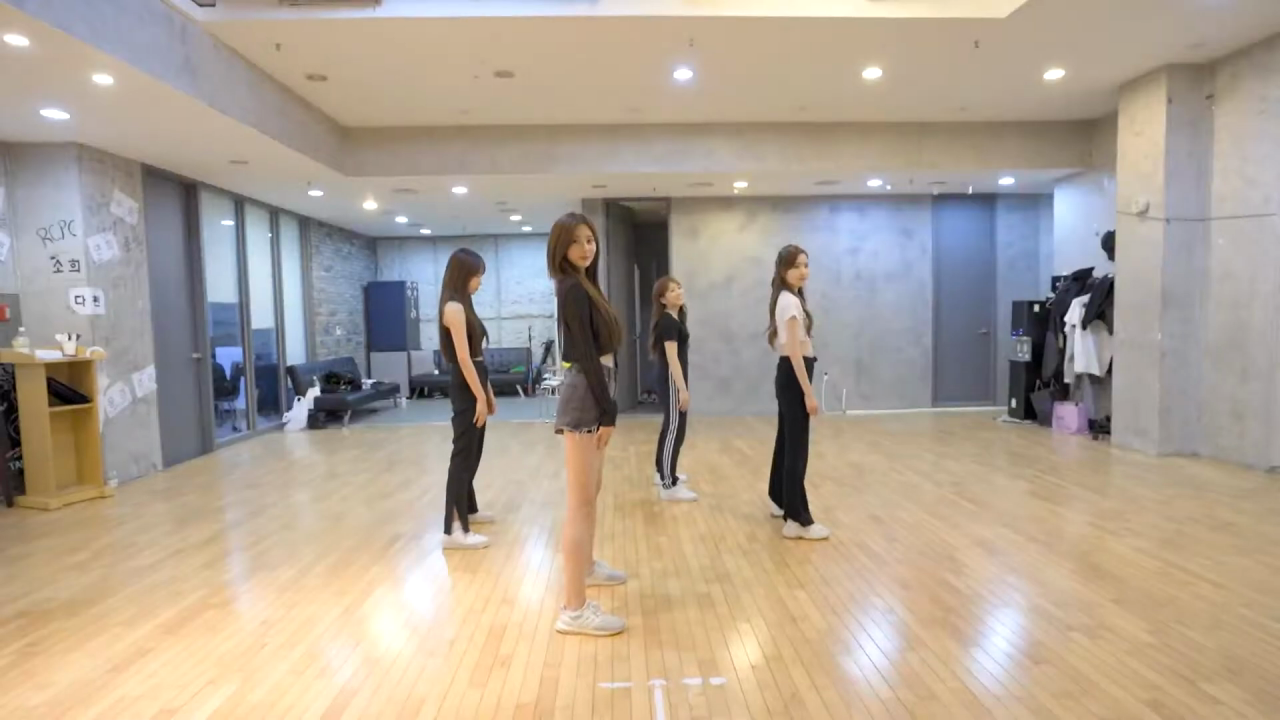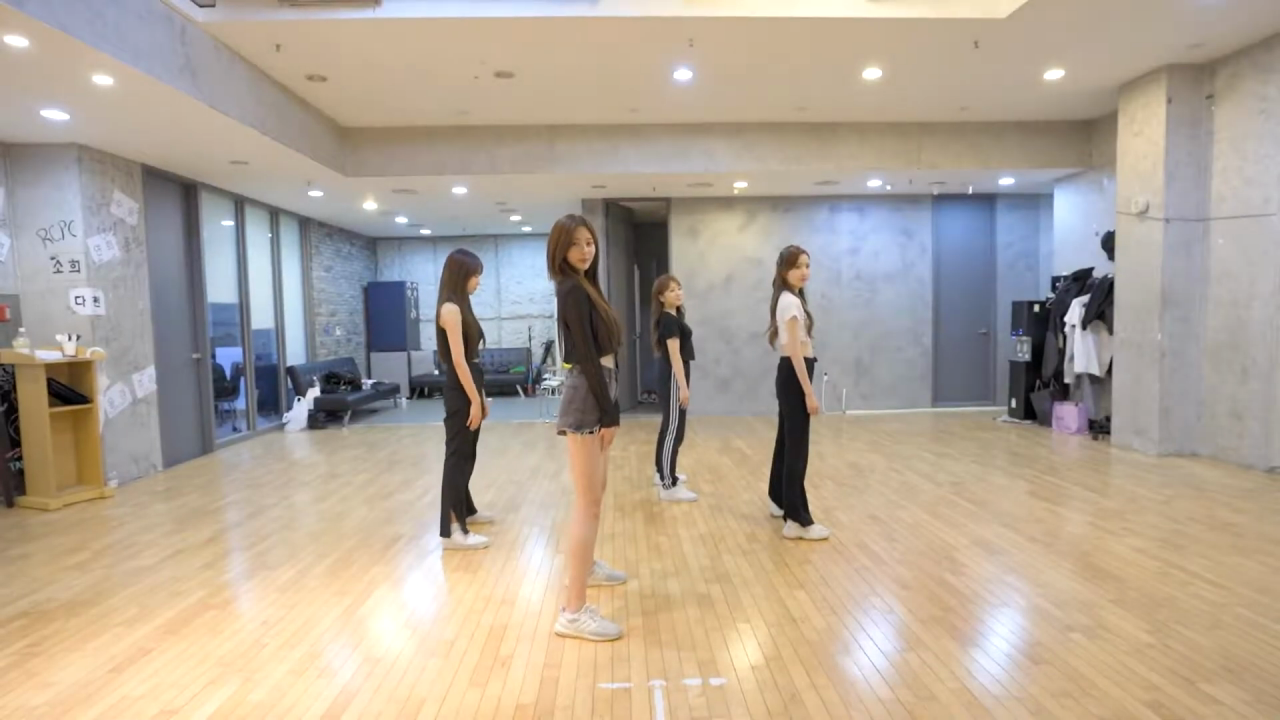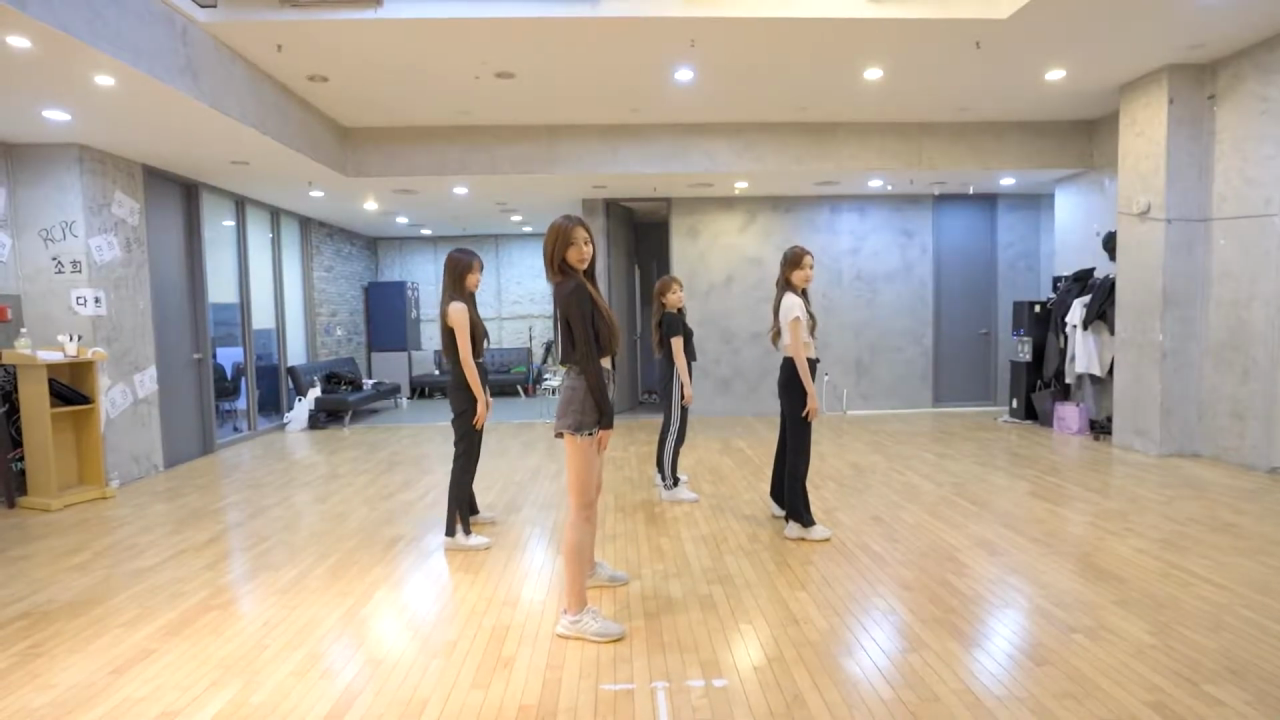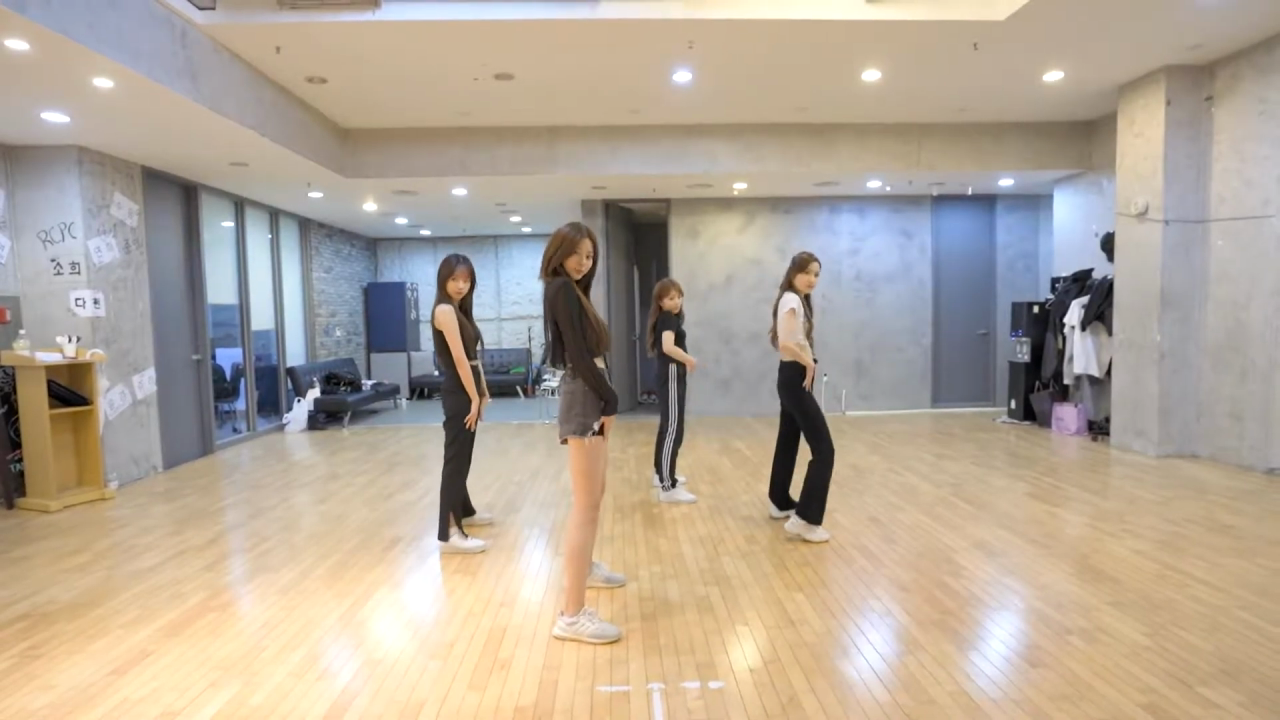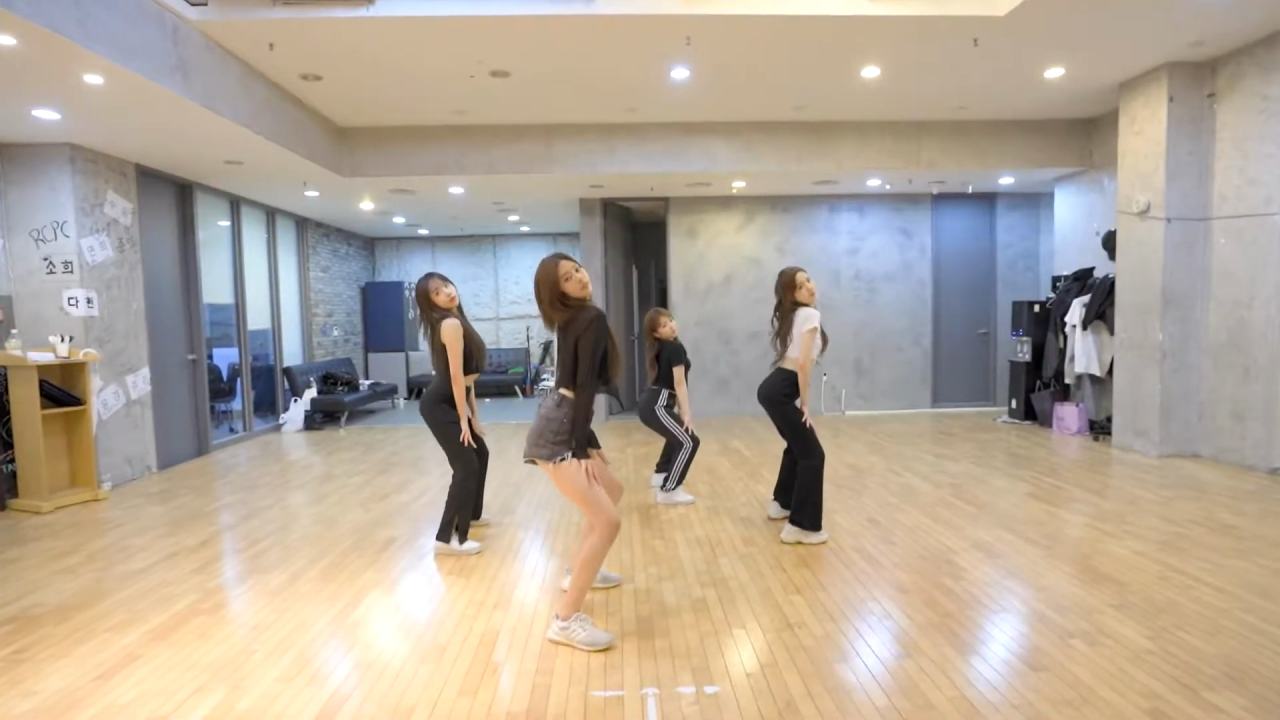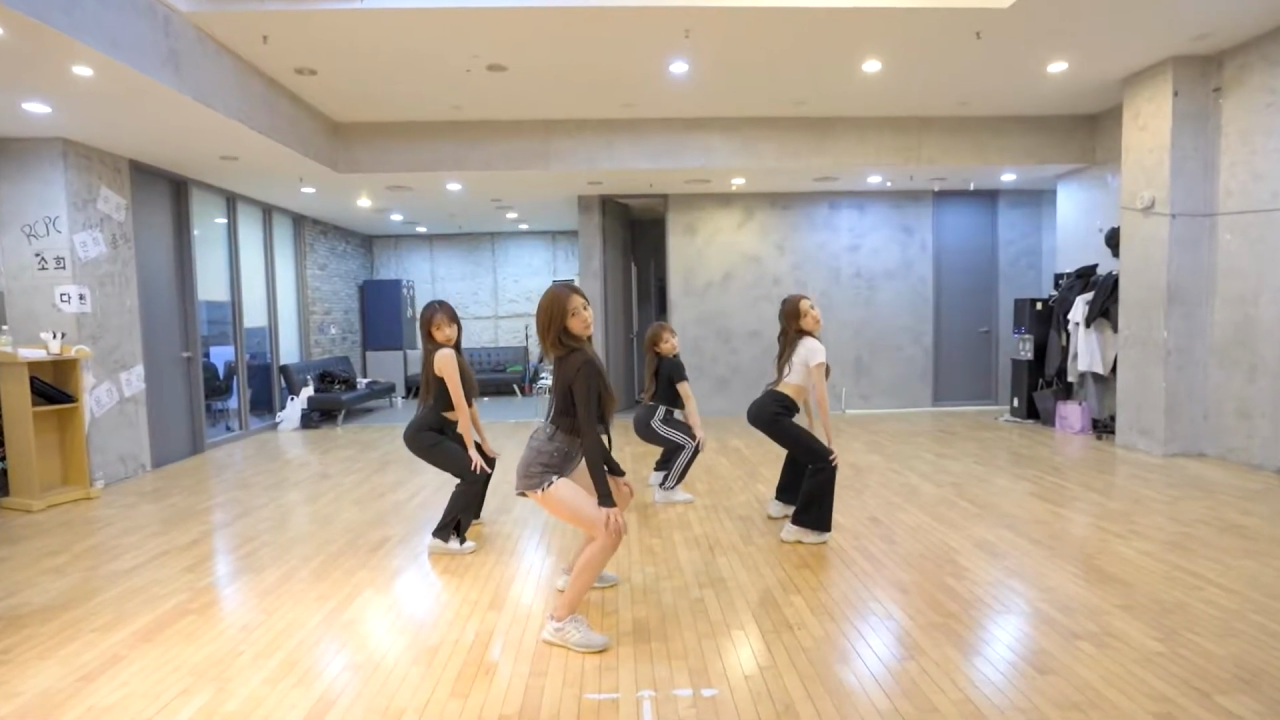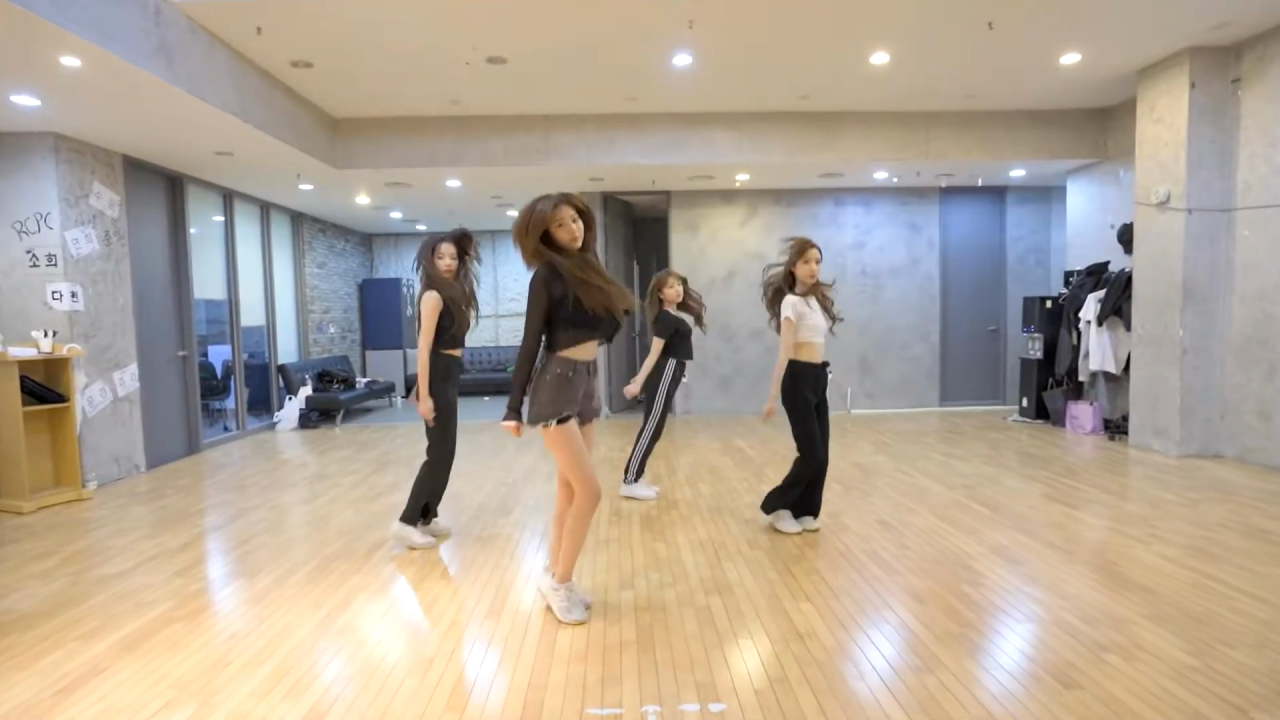
dt=0.7s
person 1, frame 1
left shoulder: (583, 285)
right shoulder: (572, 288)
right elbow: (586, 355)
left wrist: (606, 410)
right wrist: (605, 412)
left hip: (593, 394)
right hip: (584, 397)
left knee: (592, 492)
right knee: (580, 500)
left ankle: (586, 565)
right ankle: (574, 610)
person 1, frame 2
left shoulder: (584, 286)
right shoulder: (572, 290)
right elbow: (587, 356)
left wrist: (609, 409)
right wrist: (608, 413)
left hip: (595, 394)
right hip: (585, 398)
left knee: (597, 490)
right knee: (587, 501)
left ankle: (586, 566)
right ankle: (573, 611)
person 1, frame 3
left shoulder: (577, 286)
right shoulder: (574, 289)
right elbow: (588, 356)
left wrist: (602, 412)
right wrist: (605, 415)
left hip: (589, 396)
right hip: (583, 400)
left knee: (592, 493)
right knee: (581, 504)
left ankle: (588, 567)
right ankle: (574, 614)
person 1, frame 4
left shoulder: (572, 289)
right shoulder: (561, 288)
right elbow: (577, 354)
left wrist: (605, 399)
right wrist: (610, 400)
left hip: (590, 397)
right hip: (583, 401)
left knee: (595, 493)
right knee: (585, 506)
left ankle: (585, 567)
right ankle: (572, 615)
person 1, frame 5
left shoulder: (573, 320)
right shoulder: (592, 318)
right elbow: (585, 386)
left wrist: (589, 442)
right wrist: (582, 450)
left hip: (562, 426)
right hip: (556, 435)
left knee: (612, 491)
right knee: (606, 520)
left ankle: (580, 571)
right ankle: (566, 620)
person 1, frame 6
left shoulder: (571, 356)
right shoulder: (583, 362)
left elbow: (585, 429)
right elbow: (589, 431)
left wrist: (614, 471)
right wrist: (603, 498)
left hip: (559, 457)
right hip: (545, 466)
left knee: (622, 495)
right knee: (610, 527)
left ankle: (575, 573)
right ankle: (561, 621)
person 1, frame 7
left shoulder: (589, 267)
right shoulder: (549, 274)
right elbow: (531, 342)
right wrist: (514, 407)
left hip: (586, 384)
right hip: (555, 388)
left knee: (571, 489)
right knee: (588, 491)
left ankle: (559, 580)
right ankle: (557, 582)
person 2, frame 1
left shoulder: (463, 306)
right shoulder: (454, 307)
right elbow: (463, 358)
left wrist: (488, 392)
right wrist: (479, 397)
left hip: (473, 385)
right hip: (466, 389)
left knee: (472, 451)
right knee: (463, 454)
left ankle: (467, 509)
right ankle: (453, 530)
person 2, frame 2
left shoulder: (461, 307)
right shoulder: (450, 308)
right elbow: (458, 360)
left wrist: (481, 397)
right wrist: (474, 400)
left hip: (469, 389)
right hip: (460, 392)
left knee: (467, 455)
right knee: (456, 457)
left ankle: (466, 510)
right ankle: (452, 531)
person 2, frame 3
left shoulder: (464, 305)
right shoulder: (457, 307)
right elbow: (466, 358)
left wrist: (484, 393)
right wrist: (480, 399)
left hip: (471, 387)
right hip: (465, 390)
left knee: (470, 454)
right knee: (465, 456)
left ankle: (468, 510)
right ankle: (455, 532)
person 2, frame 4
left shoulder: (460, 310)
right shoulder: (444, 309)
right elbow: (459, 358)
left wrist: (483, 392)
right wrist: (474, 398)
left hip: (468, 389)
right hip: (458, 392)
left knee: (463, 456)
right knee: (455, 459)
left ankle: (464, 511)
right ankle: (449, 534)
person 2, frame 5
left shoulder: (458, 320)
right shoulder: (450, 323)
left elbow: (469, 374)
right elbow: (456, 375)
left wrist: (474, 415)
right wrist: (463, 420)
left hip: (448, 402)
right hip: (439, 404)
left knee: (480, 454)
right knee: (467, 465)
left ankle: (470, 514)
right ankle: (447, 538)
person 2, frame 6
left shoulder: (454, 353)
right shoulder: (445, 354)
left elbow: (468, 403)
right elbow: (460, 406)
left wrist: (483, 441)
right wrist: (471, 448)
left hip: (439, 429)
right hip: (423, 434)
left knee: (487, 461)
right knee: (474, 473)
left ankle: (467, 514)
right ankle: (443, 537)
person 2, frame 7
left shoulder: (454, 291)
right shoulder: (434, 295)
right elbow: (424, 348)
right wrist: (424, 395)
left hip: (447, 375)
right hip: (438, 377)
left knee: (442, 451)
right knee: (440, 454)
left ankle: (424, 518)
right ankle: (406, 523)
person 3, frame 1
left shoulder: (788, 299)
right shoulder: (790, 301)
right elbow: (794, 350)
left wrist: (804, 388)
right wrist: (808, 392)
left hip: (788, 375)
right hip: (793, 376)
left knee: (787, 440)
right knee: (796, 446)
left ankle: (780, 501)
right ankle: (797, 521)
person 3, frame 2
left shoulder: (789, 299)
right shoulder: (791, 301)
right elbow: (795, 351)
left wrist: (805, 388)
right wrist: (809, 392)
left hip: (790, 376)
right hip: (794, 377)
left knee: (787, 441)
right knee: (797, 447)
left ankle: (780, 500)
right ankle: (797, 521)
person 3, frame 3
left shoulder: (792, 300)
right shoulder: (794, 302)
right elbow: (798, 351)
left wrist: (807, 389)
right wrist: (811, 393)
left hip: (791, 376)
right hip: (796, 378)
left knee: (789, 442)
right knee: (799, 448)
left ankle: (782, 501)
right ankle: (799, 522)
person 3, frame 4
left shoulder: (797, 300)
right shoulder: (791, 299)
right elbow: (784, 343)
left wrist: (806, 363)
right wrist: (810, 364)
left hip: (793, 378)
right hip: (795, 379)
left knee: (788, 441)
right knee: (823, 449)
left ankle: (780, 502)
right ankle: (805, 519)
person 3, frame 5
left shoulder: (791, 316)
right shoulder: (810, 315)
right elbow: (804, 364)
left wrist: (799, 402)
right wrist: (804, 404)
left hip: (772, 387)
right hip: (780, 392)
left knee: (798, 446)
right knee: (812, 455)
left ankle: (782, 503)
right ankle: (800, 526)
person 3, frame 6
left shoulder: (796, 343)
right shoulder: (814, 347)
right elbow: (821, 396)
left wrist: (810, 424)
right wrist: (830, 440)
left hip: (763, 408)
right hip: (772, 413)
left knee: (803, 446)
right knee: (824, 459)
left ankle: (784, 501)
right ankle: (803, 526)
person 3, frame 7
left shoulder: (818, 296)
right shoulder: (792, 302)
right elbow: (784, 352)
right wrist: (773, 396)
left hip: (819, 379)
right hip: (799, 380)
left knee: (818, 455)
right knee: (813, 456)
left ankle: (799, 512)
right ankle: (777, 507)
person 4, frame 1
left shoulder: (677, 318)
right shoulder: (668, 322)
right elbow: (672, 358)
left wrist: (682, 386)
right wrist: (682, 389)
left hip: (674, 378)
right hip: (672, 380)
left knee: (670, 427)
right knee: (675, 430)
left ankle: (663, 472)
right ankle: (669, 486)
person 4, frame 2
left shoulder: (674, 317)
right shoulder: (669, 320)
right elbow: (674, 355)
left wrist: (682, 383)
right wrist: (683, 387)
left hip: (673, 376)
right hip: (673, 378)
left knee: (669, 426)
right knee: (674, 429)
left ankle: (662, 472)
right ankle: (669, 486)
person 4, frame 3
left shoulder: (669, 318)
right shoulder: (673, 320)
right elbow: (678, 354)
right wrist: (687, 385)
left hip: (670, 377)
right hip: (675, 378)
left knee: (670, 427)
right knee: (676, 430)
left ankle: (663, 472)
right ankle: (670, 487)
person 4, frame 4
left shoulder: (669, 318)
right shoulder: (667, 319)
right elbow: (668, 347)
left wrist: (684, 361)
right wrist: (689, 360)
left hip: (671, 376)
right hip: (672, 377)
left knee: (667, 428)
right knee: (674, 431)
left ankle: (661, 474)
right ankle: (668, 488)
person 4, frame 5
left shoulder: (662, 348)
right shoulder: (675, 348)
right elbow: (679, 383)
left wrist: (680, 410)
right wrist: (686, 413)
left hip: (650, 404)
right hip: (656, 406)
left knee: (679, 434)
right knee: (689, 441)
left ankle: (661, 474)
right ankle: (668, 491)
person 4, frame 6
left shoulder: (663, 363)
right shoulder: (674, 365)
left elbow: (680, 398)
right elbow: (688, 398)
left wrist: (691, 425)
right wrist: (698, 428)
left hip: (648, 417)
right hip: (652, 421)
left knee: (683, 435)
right knee: (693, 443)
left ankle: (659, 473)
right ankle: (666, 490)
person 4, frame 7
left shoulder: (676, 316)
right shoulder: (667, 318)
right elbow: (655, 352)
right wrist: (638, 382)
left hip: (669, 374)
right hip: (664, 375)
left knee: (654, 428)
right knee: (652, 428)
left ankle: (634, 479)
right ankle: (629, 483)
